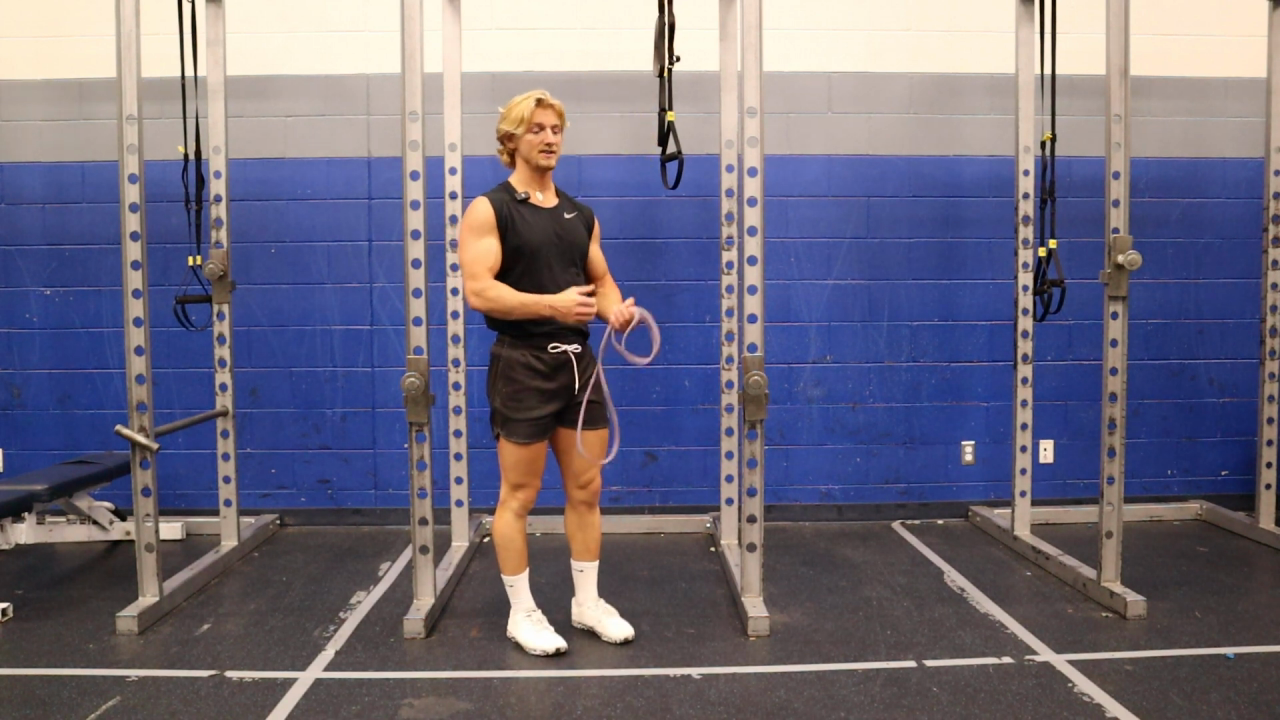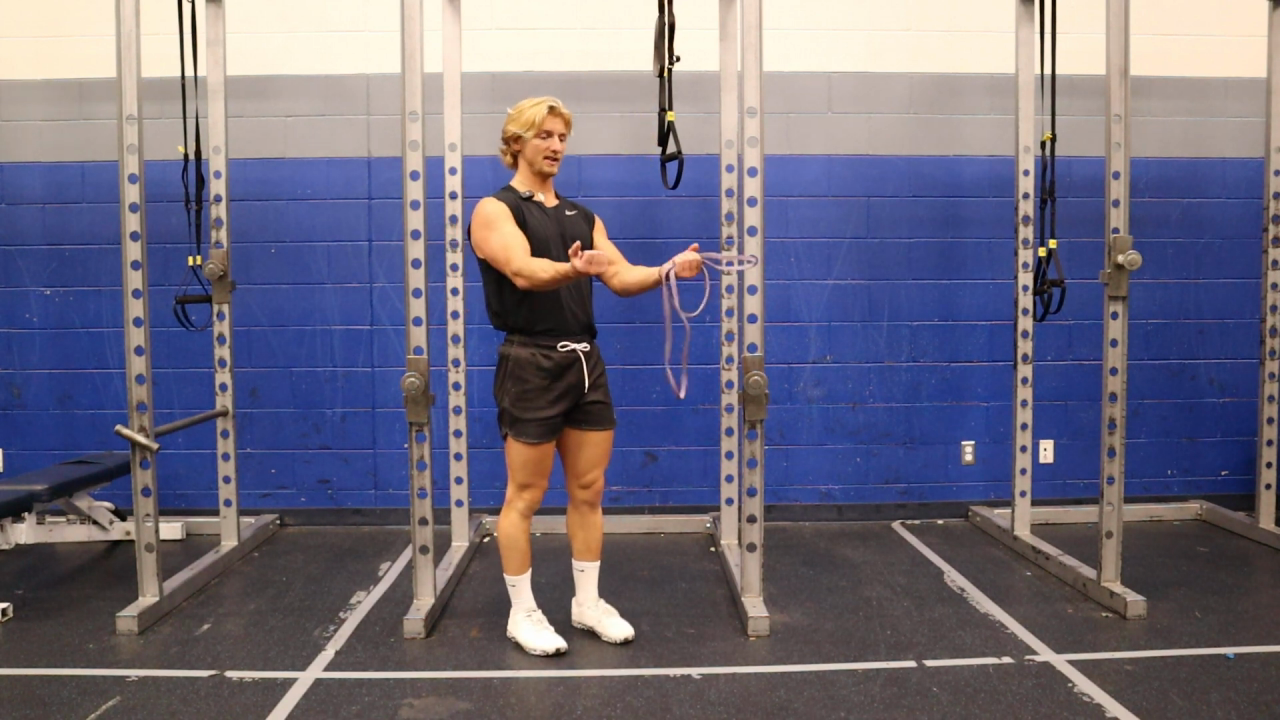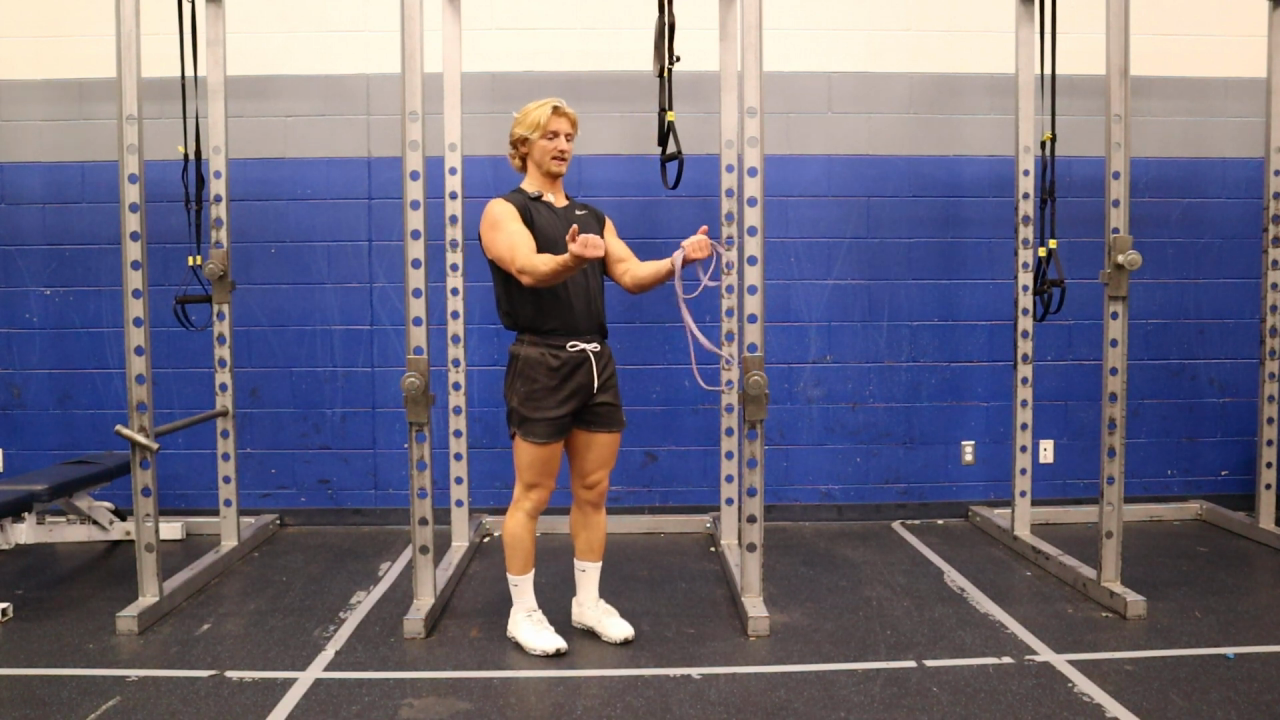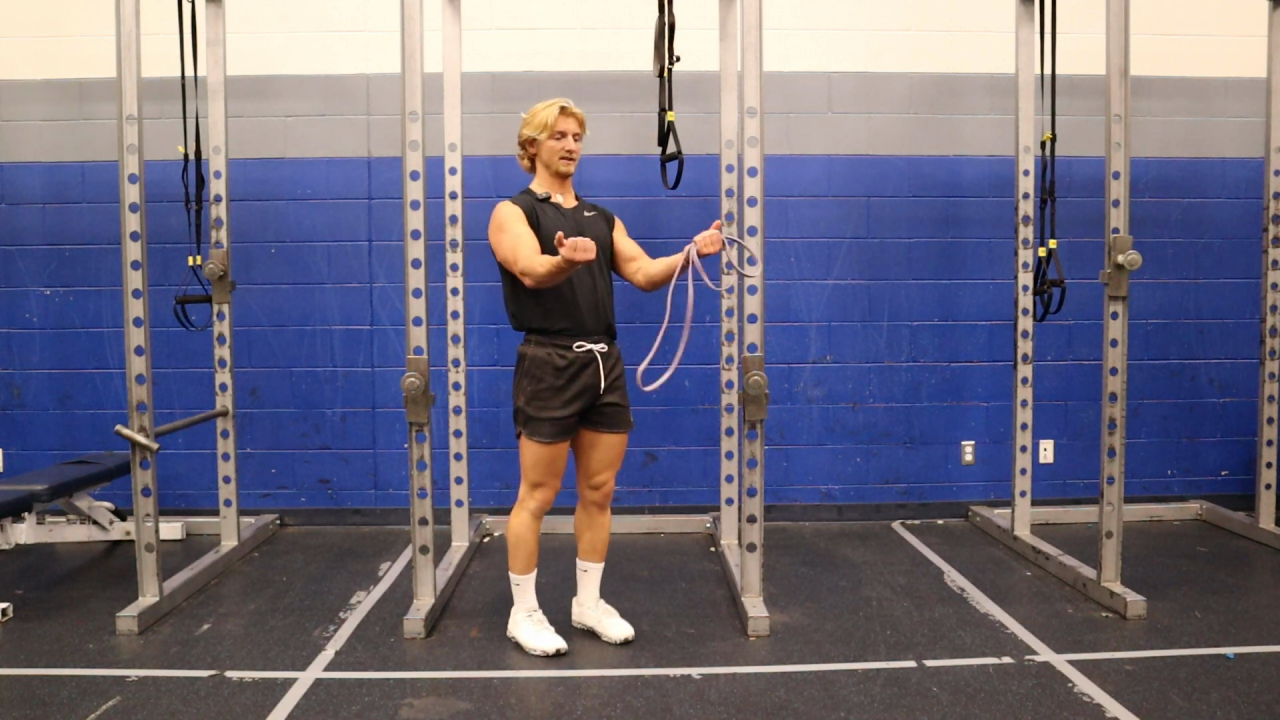
dt=0.3s
person 1, frame 1
left shoulder: (580, 214)
right shoulder: (489, 209)
left elbow: (601, 280)
right elbow: (479, 290)
left wrist: (615, 308)
right wrist: (551, 304)
left hip: (580, 362)
right hip: (523, 365)
left knee: (586, 489)
right knee: (519, 496)
left ankle: (588, 602)
right ankle: (522, 612)
person 1, frame 2
left shoulder: (582, 216)
right shoulder: (495, 209)
left elbow: (620, 276)
right elbow: (524, 272)
left wrist: (668, 269)
right wrist: (571, 269)
left hip: (587, 361)
right hip: (531, 364)
left knee: (589, 491)
right knee: (525, 496)
left ankle: (588, 601)
right ankle: (523, 612)
person 1, frame 3
left shoulder: (592, 216)
right shoulder: (504, 210)
left elbow: (630, 274)
right elbow: (528, 269)
left wrist: (678, 259)
right wrist: (572, 258)
left hip: (597, 362)
right hip: (541, 363)
left knee: (593, 491)
right knee: (532, 496)
left ankle: (588, 601)
right ankle: (523, 612)
person 1, frame 4
left shoulder: (601, 217)
right shoulder: (513, 212)
left elbow: (642, 271)
right elbow: (531, 271)
left wrist: (693, 252)
right wrist: (562, 258)
left hip: (606, 363)
right hip: (549, 364)
left knee: (598, 492)
right knee: (538, 495)
left ankle: (589, 602)
right ankle: (524, 612)
